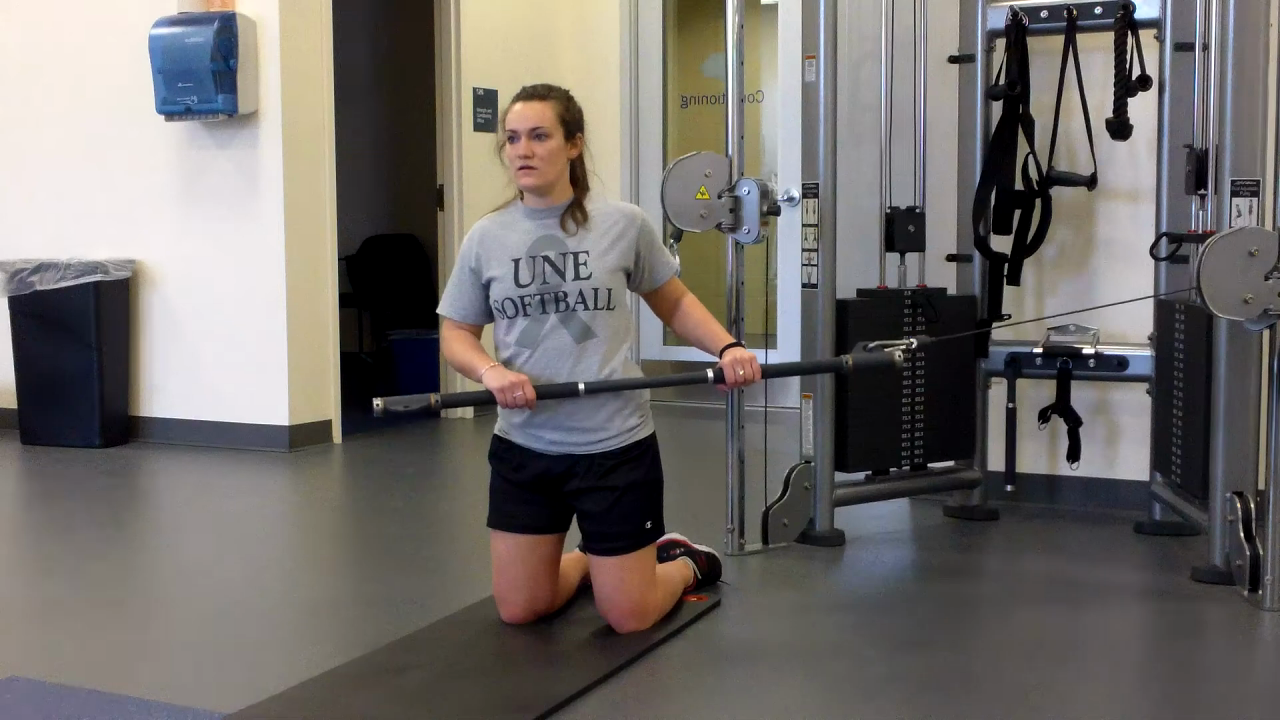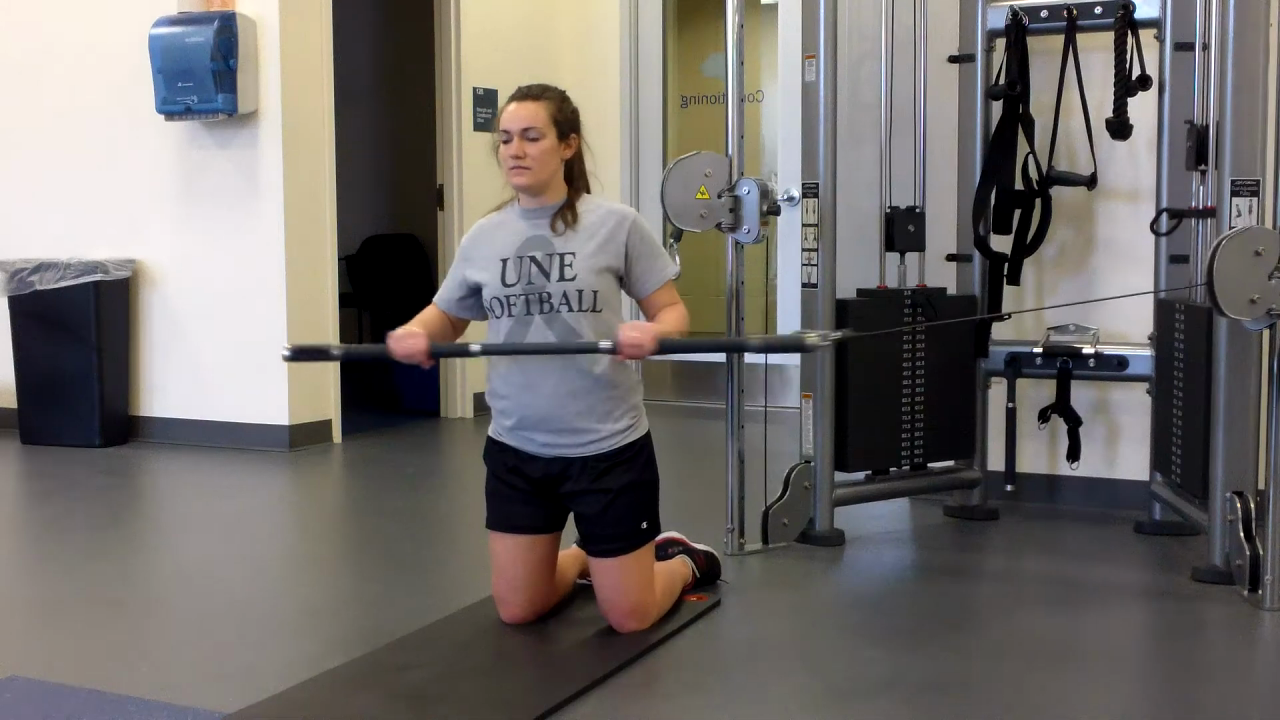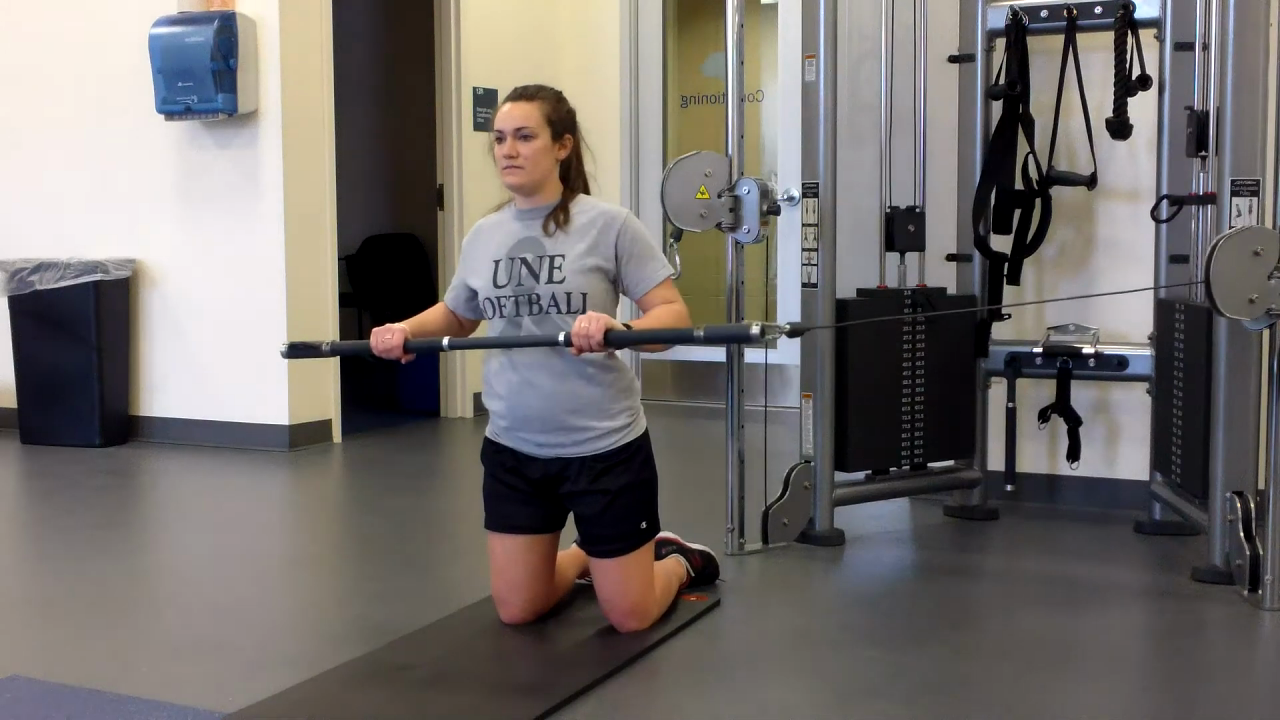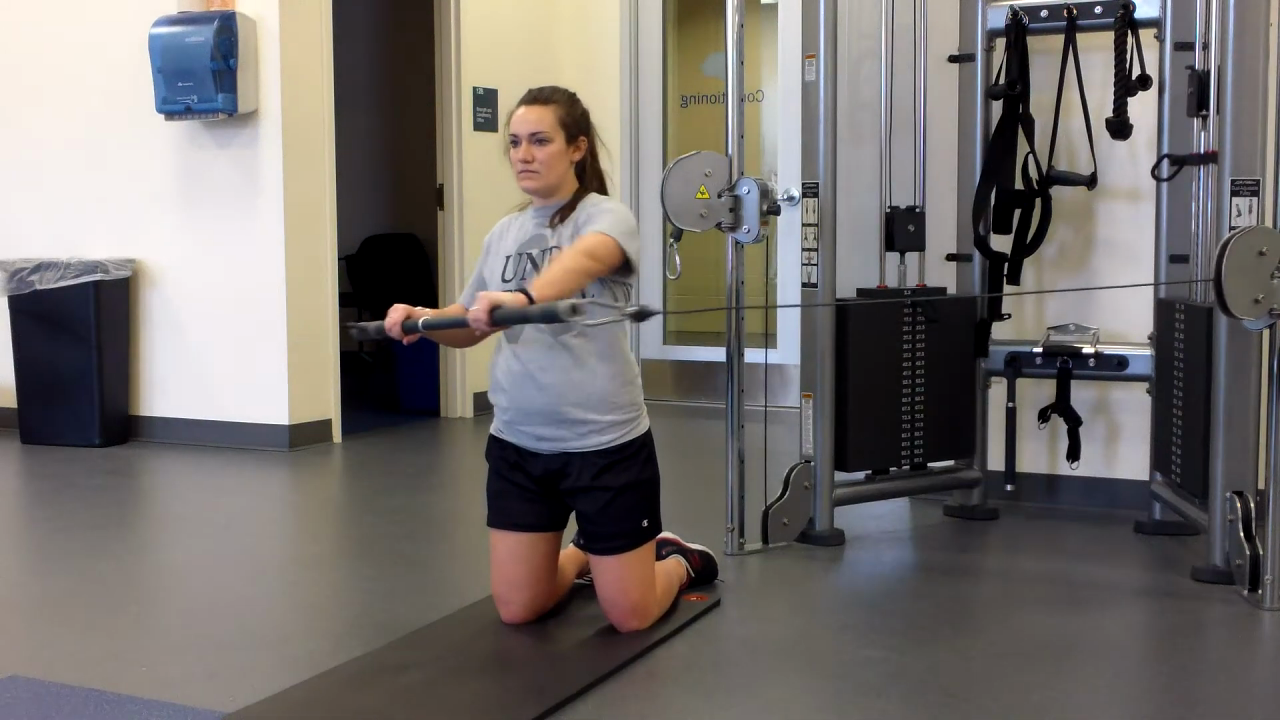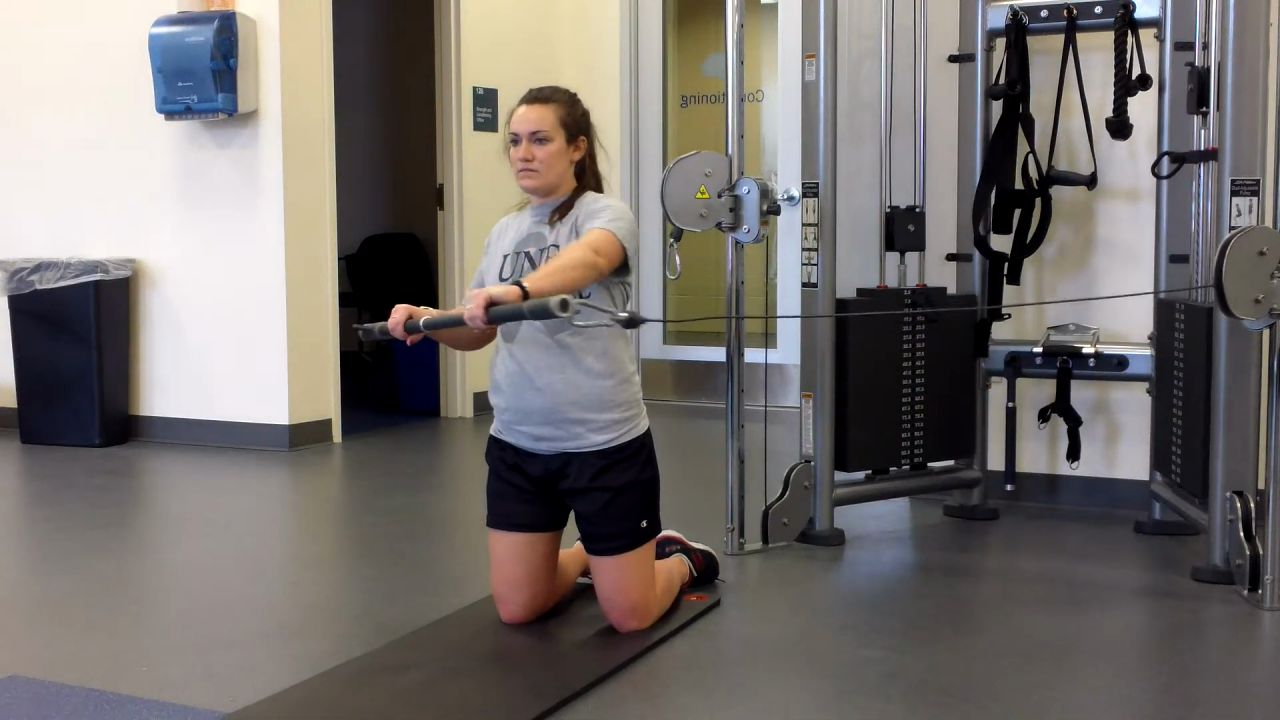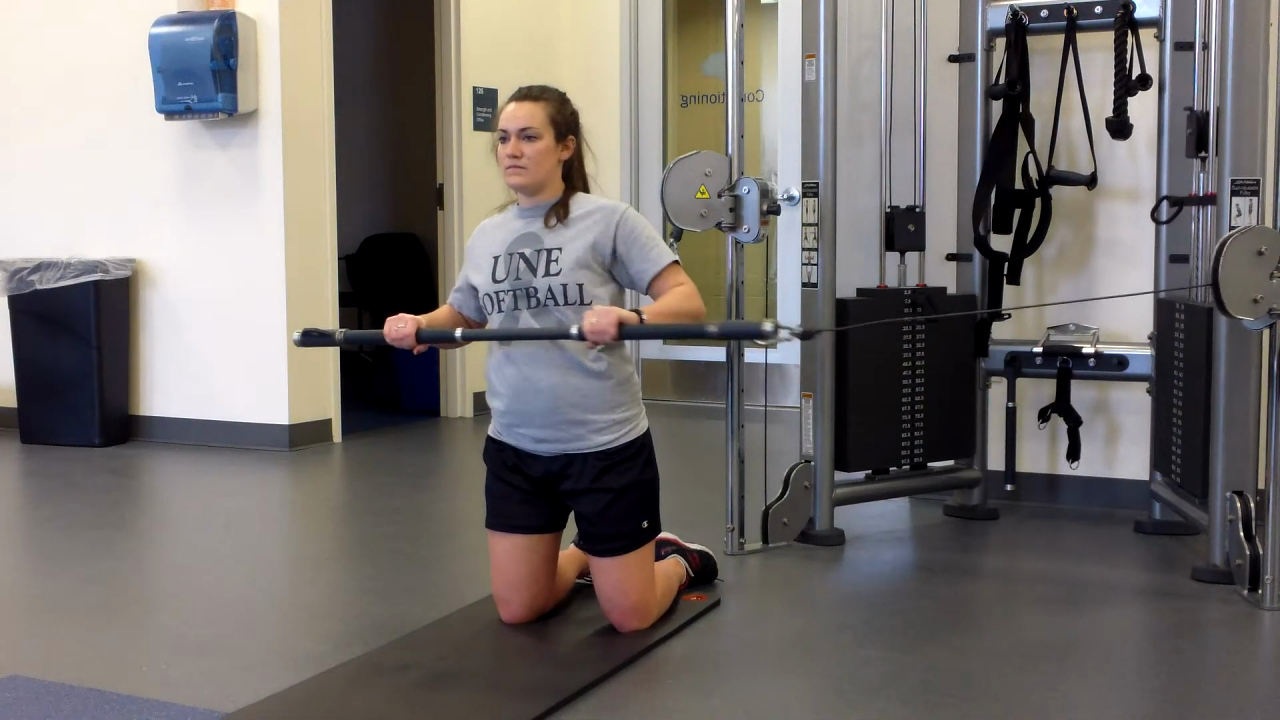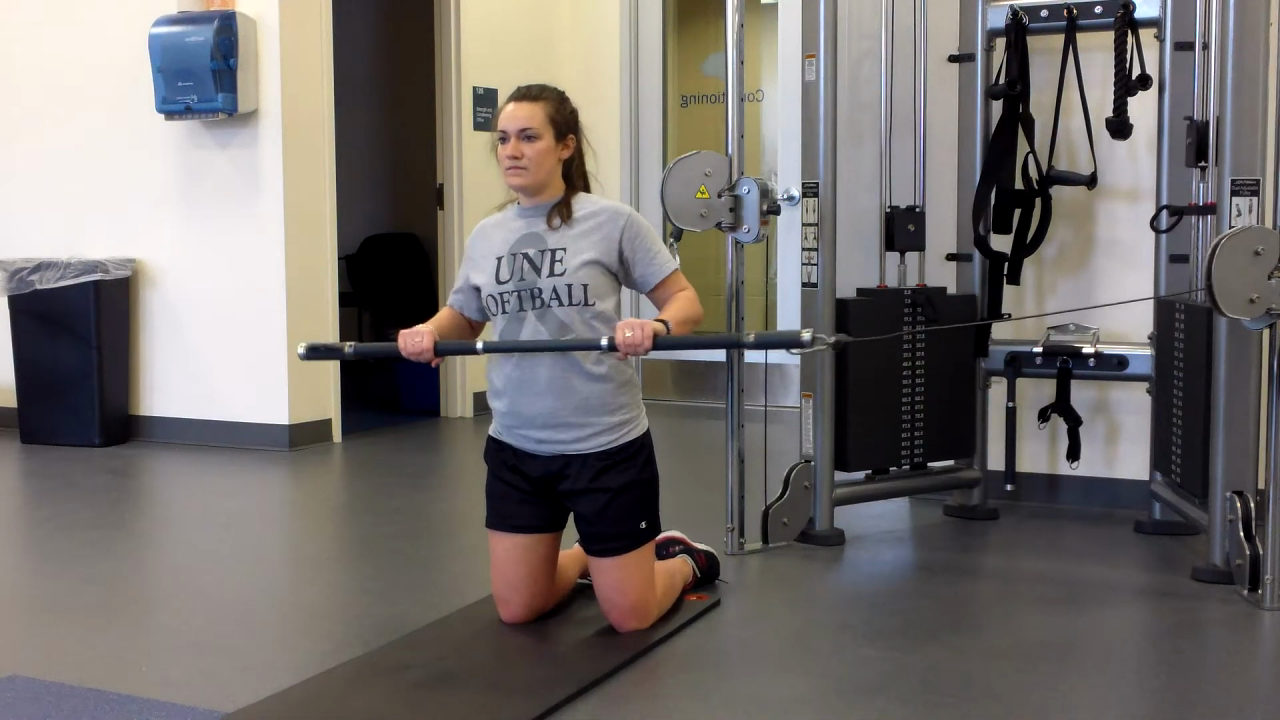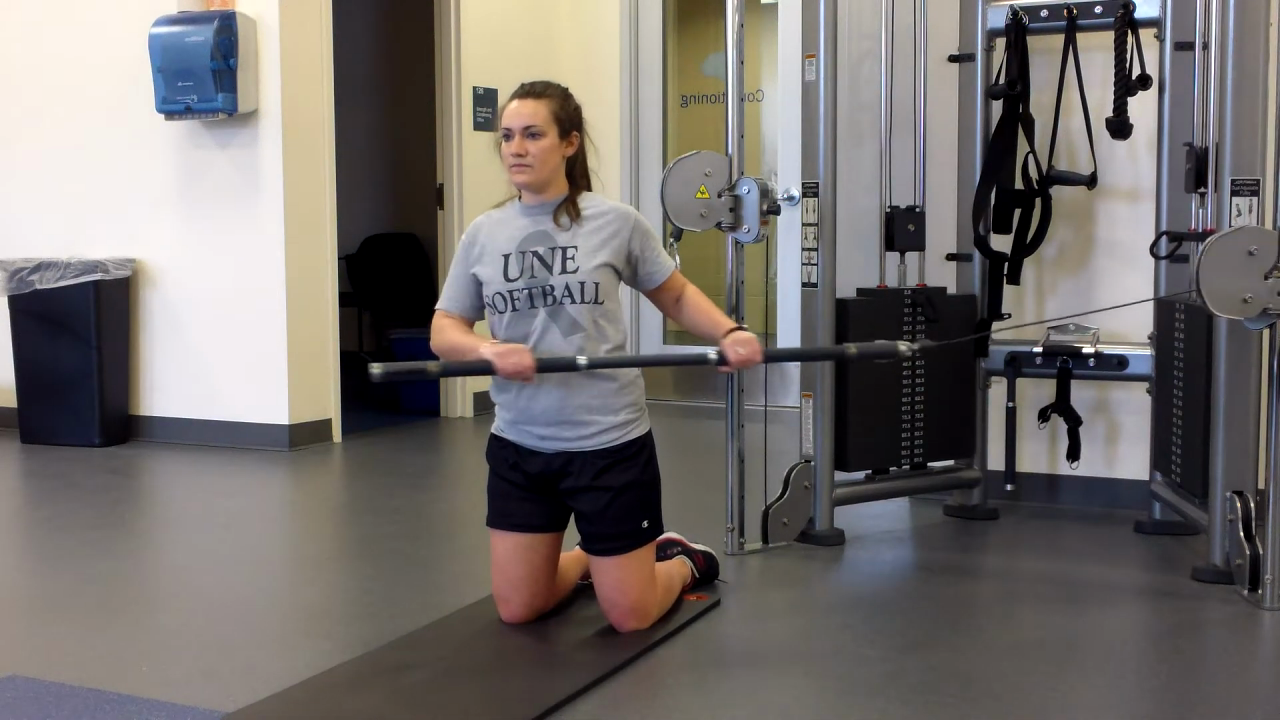
dt=0.5s
person 1, frame 1
left shoulder: (624, 224)
right shoulder: (484, 238)
left elbow: (674, 302)
right elbow: (455, 335)
left wrist: (727, 347)
right wrist: (489, 370)
left hip: (614, 445)
right hip: (523, 447)
left knee: (629, 616)
right knee: (519, 610)
left ankle: (684, 562)
right ankle: (590, 560)
person 1, frame 2
left shoulder: (616, 225)
right shoulder: (483, 237)
left elbow: (668, 310)
right elbow: (444, 317)
left wrist: (655, 334)
right wrist: (413, 333)
left hip: (607, 444)
right hip: (516, 448)
left knee: (630, 617)
right knee: (518, 611)
left ankle: (684, 561)
right ankle: (587, 557)
person 1, frame 3
left shoulder: (610, 226)
right shoulder: (482, 236)
left elbow: (673, 315)
right elbow: (456, 317)
left wrist: (618, 329)
right wrist: (406, 330)
left hip: (603, 446)
right hip: (512, 449)
left knee: (629, 616)
right knee: (517, 611)
left ankle: (678, 560)
right ankle: (584, 556)
person 1, frame 4
left shoulder: (606, 216)
right shoulder: (503, 233)
left elbow: (583, 258)
right elbow: (468, 325)
left wrist: (523, 297)
right wrist: (420, 317)
left hip: (605, 442)
right hip: (517, 445)
left knee: (630, 616)
right knee: (516, 610)
left ankle: (680, 561)
right ankle: (584, 555)
person 1, frame 5
left shoulder: (602, 213)
right shoulder: (503, 231)
left elbow: (588, 257)
right elbow: (476, 330)
left wrist: (517, 290)
right wrist: (423, 318)
left hip: (604, 442)
right hip: (517, 445)
left knee: (630, 616)
right knee: (516, 609)
left ankle: (680, 560)
right ankle: (586, 556)
person 1, frame 6
left shoulder: (609, 220)
right shoulder: (486, 235)
left elbow: (687, 300)
right elbow: (462, 318)
left wrist: (630, 317)
right wrist: (418, 324)
left hip: (605, 444)
right hip: (516, 447)
left knee: (630, 616)
right knee: (517, 611)
left ankle: (680, 561)
right ankle: (585, 555)
person 1, frame 7
left shoulder: (611, 222)
right shoulder: (485, 235)
left elbow: (684, 300)
right elbow: (463, 320)
left wrist: (657, 327)
right wrist: (427, 333)
left hip: (605, 444)
right hip: (516, 448)
left knee: (629, 616)
right knee: (516, 610)
left ankle: (682, 559)
right ankle: (586, 557)
person 1, frame 8
left shoulder: (615, 222)
right shoulder: (483, 234)
left elbow: (677, 296)
right elbow: (444, 329)
left wrist: (729, 332)
right wrist: (487, 350)
left hip: (609, 443)
right hip: (519, 447)
left knee: (631, 615)
right knee: (517, 610)
left ankle: (683, 560)
right ankle: (589, 559)
